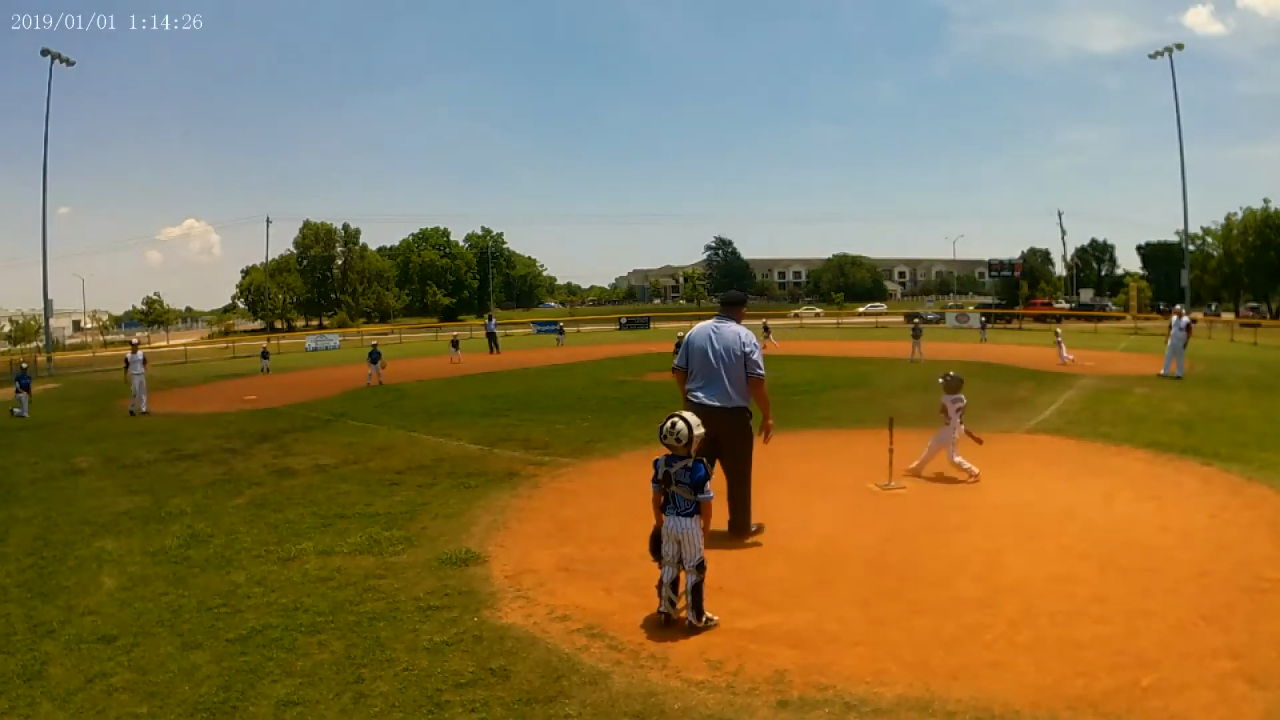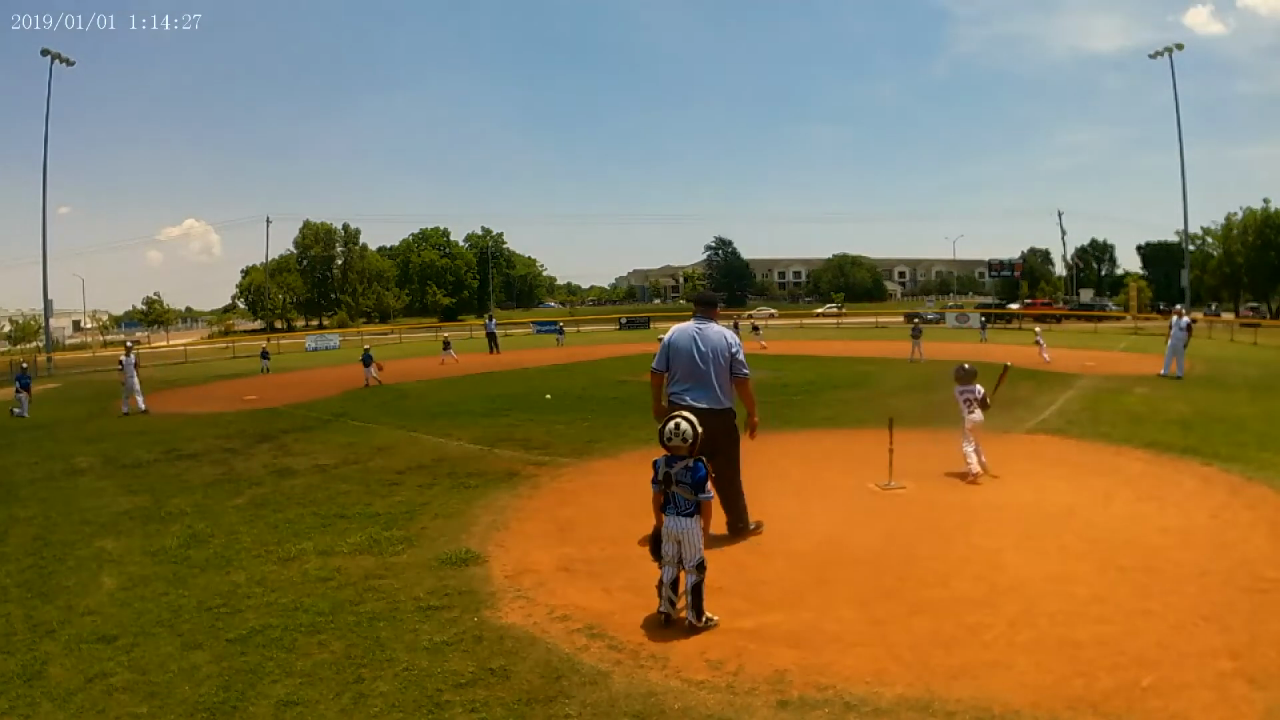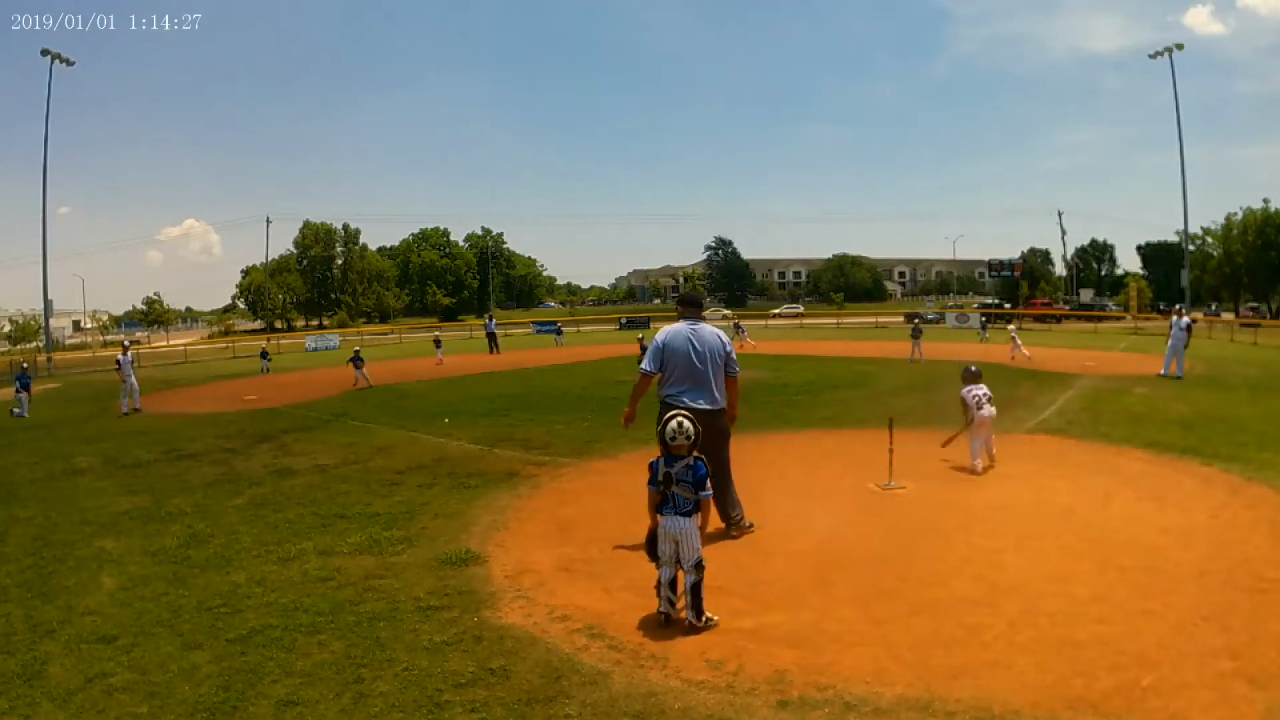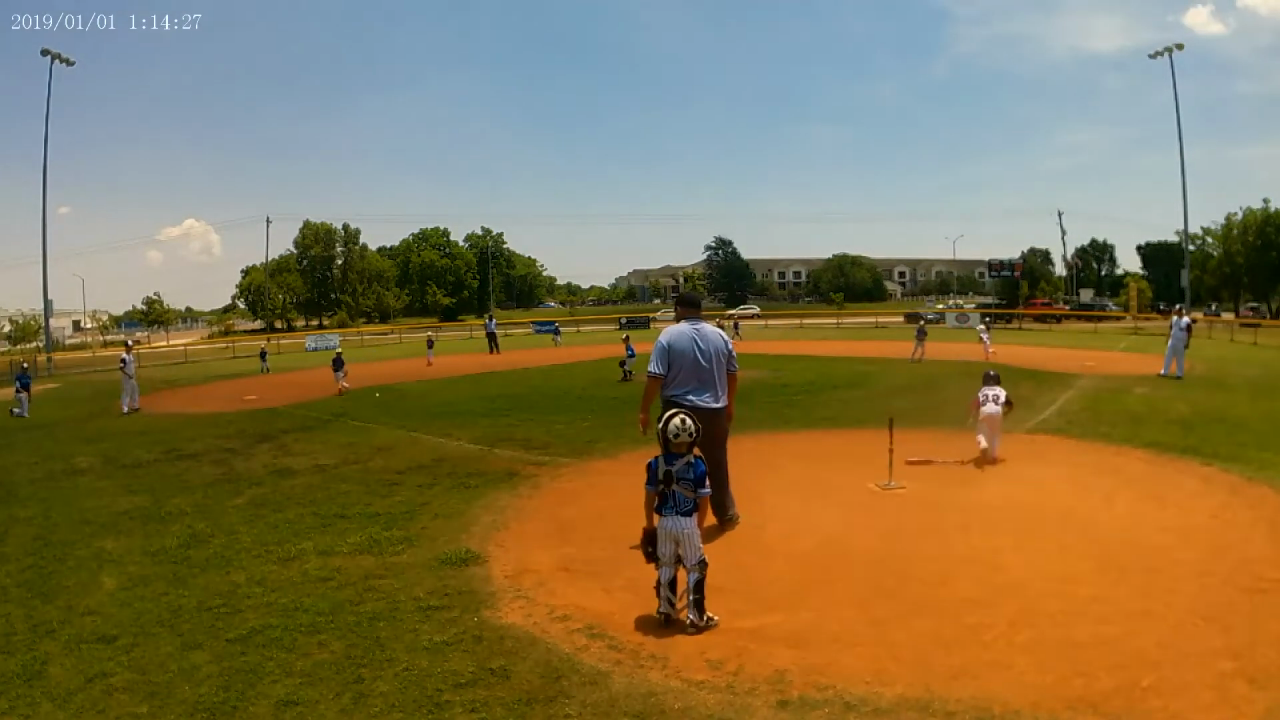
dt=0.3s
person 1, frame 1
left shoulder: (695, 331)
right shoulder: (744, 336)
left elbow: (679, 371)
right elbow: (756, 380)
left wrist: (690, 399)
right wrist: (767, 416)
left hip: (697, 411)
right hip: (732, 414)
right knee: (738, 473)
right ankle: (740, 526)
person 1, frame 2
left shoulder: (674, 333)
right shoulder: (727, 337)
left elbow: (657, 373)
right elbow: (741, 380)
left wrist: (658, 403)
right wrist: (752, 413)
left hip: (680, 412)
right hip: (717, 415)
right knee: (727, 473)
right ankle: (739, 524)
person 1, frame 3
left shoulder: (666, 334)
right shoulder: (719, 336)
left elbow: (646, 375)
right elbow: (732, 377)
left wrist: (631, 406)
right wrist: (733, 406)
left hip: (675, 413)
right hip: (712, 413)
right knee: (720, 469)
right ankle: (734, 521)
person 1, frame 4
left shoulder: (669, 335)
right shoulder: (720, 336)
left elbow: (655, 378)
right elbow: (732, 375)
left wrist: (645, 411)
right wrist: (729, 405)
left hip: (678, 411)
right hip: (714, 412)
right knee: (717, 466)
right ankle: (726, 515)
person 2, frame 1
left shoulder: (661, 464)
right shoulder: (699, 468)
left elbow: (656, 498)
right elbow: (705, 505)
left wrist: (659, 523)
right wrist: (706, 529)
left hip: (669, 522)
right hip: (690, 524)
left knee: (668, 567)
right knee: (694, 570)
left ankle: (666, 611)
right ankle: (696, 617)
person 2, frame 2
left shoulder: (661, 465)
right shoulder: (699, 468)
left elbow: (656, 499)
right elbow: (706, 504)
left wrist: (659, 523)
right wrist: (706, 529)
left hip: (669, 523)
right hip: (690, 524)
left knee: (669, 567)
right knee: (694, 570)
left ankle: (666, 611)
right ankle: (696, 617)
person 2, frame 3
left shoulder: (657, 465)
right shoulder: (698, 466)
left elbow: (652, 499)
right elbow: (705, 503)
left wrist: (654, 523)
right wrist: (703, 527)
left hip: (665, 522)
right hip: (688, 524)
left knee: (666, 567)
right knee: (693, 570)
left ankle: (666, 611)
right ankle: (696, 617)
person 2, frame 4
left shoulder: (655, 464)
right shoulder: (697, 465)
left elbow: (649, 499)
right elbow: (704, 501)
left wrist: (649, 524)
right wrist: (700, 525)
left hip: (665, 522)
right hip: (687, 523)
left knee: (666, 567)
right knee: (696, 569)
left ankle: (666, 611)
right ankle: (696, 617)
